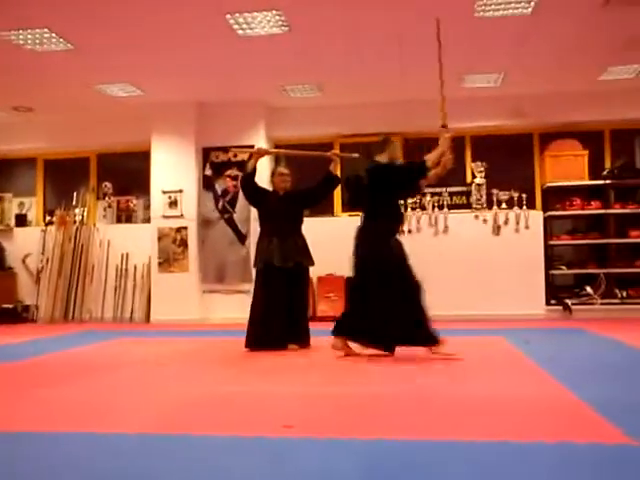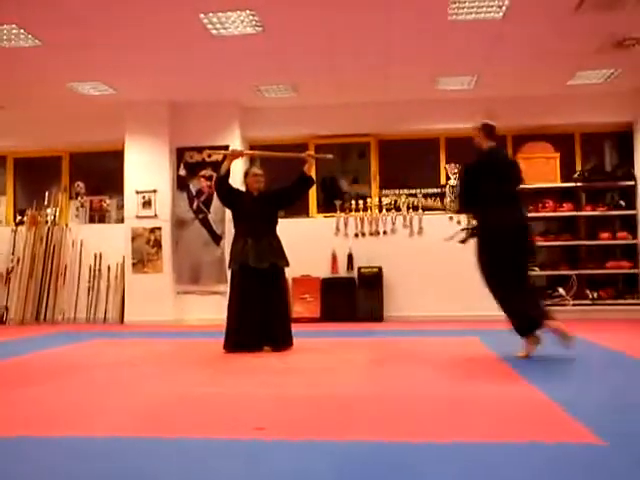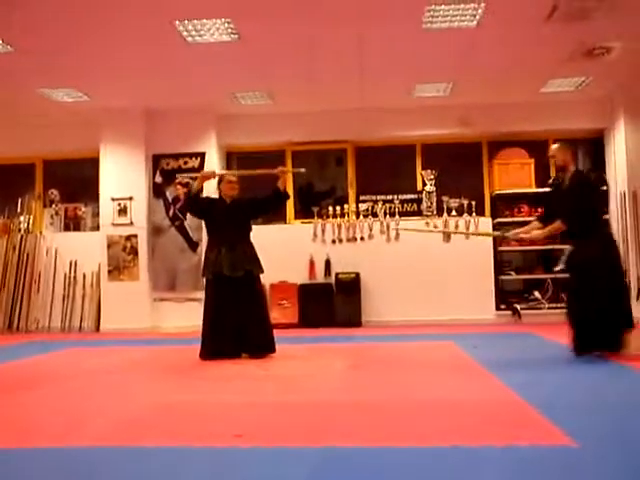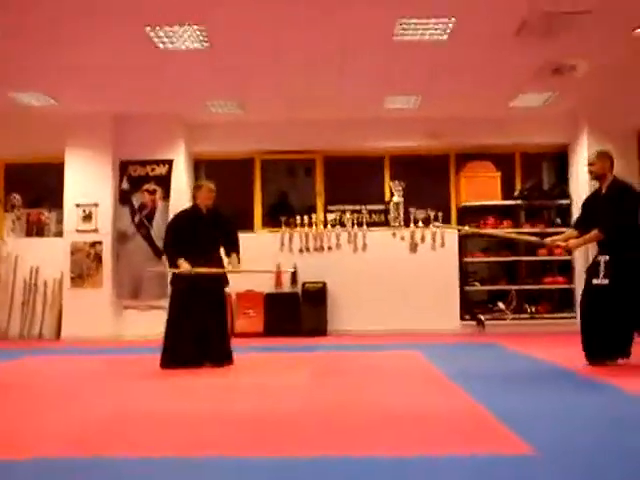
dt=0.4s
person 1, frame 1
left shoulder: (385, 175)
right shoulder: (379, 171)
left elbow: (414, 181)
right elbow: (416, 169)
left wrist: (440, 169)
right wrist: (442, 147)
left hip: (376, 239)
right hip: (378, 240)
left knee: (365, 292)
right knee: (405, 288)
left ankle: (342, 338)
right ankle: (429, 343)
person 1, frame 2
left shoulder: (478, 164)
right shoulder: (510, 164)
left elbow: (467, 201)
left wrist: (473, 210)
left hip: (493, 228)
right hip: (515, 223)
left knee: (504, 283)
right knee: (517, 279)
left ankle: (537, 327)
right ankle: (544, 322)
person 1, frame 3
left shoulder: (583, 182)
right shoulder: (560, 187)
left elbow: (572, 217)
right elbow: (547, 216)
left wrist: (543, 234)
right wrist: (521, 231)
left hip: (597, 244)
right hip: (584, 246)
left knee: (599, 293)
right ankle: (610, 342)
person 1, frame 4
right shoulder: (594, 198)
left elbow: (610, 226)
right elbow: (581, 225)
left wrist: (580, 242)
right wrist: (559, 238)
right hip: (607, 257)
right knee: (593, 302)
right ankle: (603, 352)
person 2, frame 1
left shoulder: (299, 197)
right shoulder: (263, 198)
left elbow: (325, 185)
right elbow: (247, 183)
right wrist: (254, 160)
left hip: (295, 253)
right hip: (269, 254)
left knee: (296, 297)
right knee: (267, 297)
left ankle: (295, 338)
right ankle: (265, 340)
person 2, frame 2
left shoulder: (273, 198)
right shoulder: (237, 198)
left elbow: (297, 187)
right elbow: (221, 185)
left wrist: (309, 165)
right wrist: (229, 161)
left hip: (269, 253)
right hip: (245, 254)
left knee: (274, 298)
right knee: (243, 299)
left ankle: (274, 340)
right ankle: (242, 342)
person 2, frame 3
left shoulder: (246, 205)
right shoulder: (210, 205)
left elbow: (271, 202)
right elbow: (192, 203)
left wrist: (281, 181)
right wrist: (199, 182)
left hip: (244, 260)
right hip: (219, 262)
left knee: (252, 304)
right knee: (219, 307)
left ankle: (252, 347)
right ankle: (218, 349)
person 2, frame 4
left shoulder: (218, 218)
right shoulder: (182, 218)
left elbow: (230, 237)
right elbow: (169, 242)
left wrist: (233, 255)
right wrist: (180, 262)
left hip: (213, 273)
right hip: (188, 274)
left knee: (215, 315)
right knee: (183, 317)
left ankle: (215, 356)
right ankle: (178, 358)
person 3, frame 1
left shoulder: (242, 194)
right shoulder: (208, 193)
left elbow: (242, 218)
right elbow: (206, 214)
left hip: (235, 246)
right hip: (213, 247)
left knee: (235, 283)
right knee: (211, 283)
person 3, frame 2
left shoulder: (217, 195)
right shoulder: (183, 193)
left elbow: (217, 218)
right elbow: (181, 215)
left hip: (210, 249)
right hip: (187, 249)
left knee: (210, 285)
right knee: (186, 284)
person 3, frame 3
right shoulder: (160, 199)
left elbow: (194, 226)
right elbow: (157, 222)
left hip: (186, 256)
right hip: (164, 255)
left knee: (187, 291)
right knee: (163, 290)
person 3, frame 4
left shoulder: (162, 208)
right shoulder: (126, 206)
left elbow: (160, 233)
right elbow: (122, 229)
left wrist: (159, 203)
left hip: (152, 265)
right hip: (129, 263)
left knee: (151, 299)
right knee: (127, 299)
